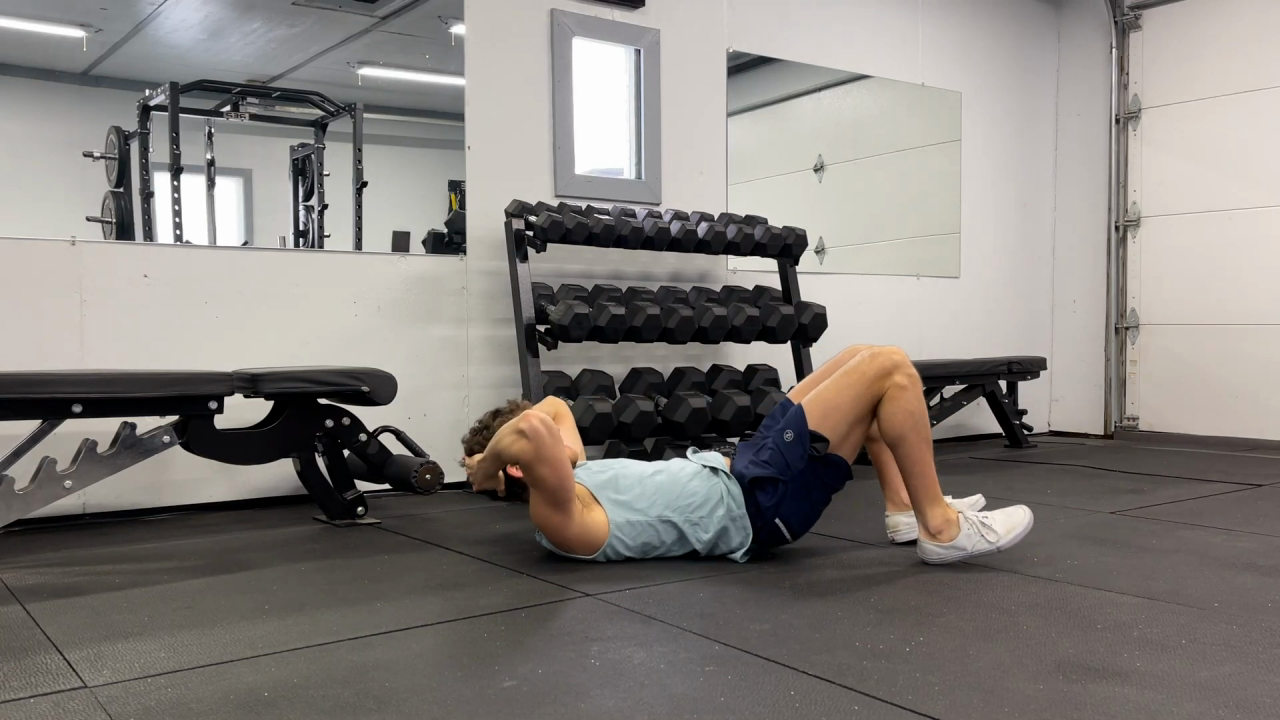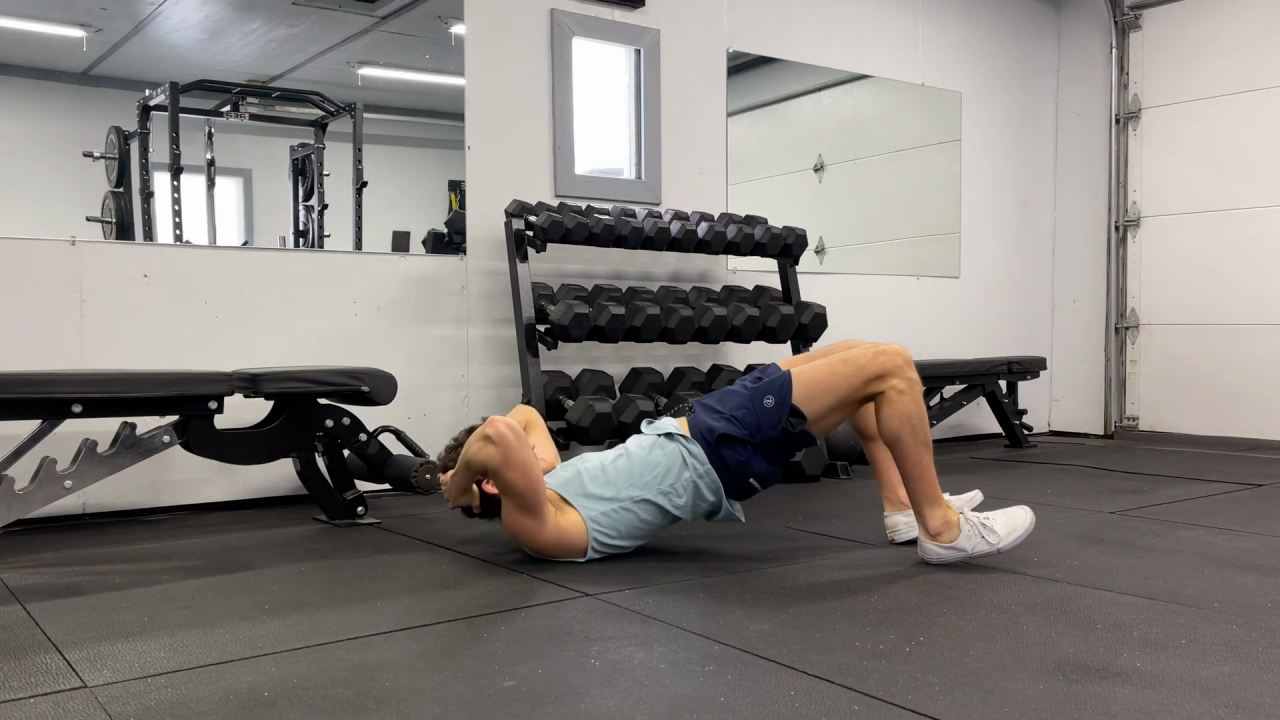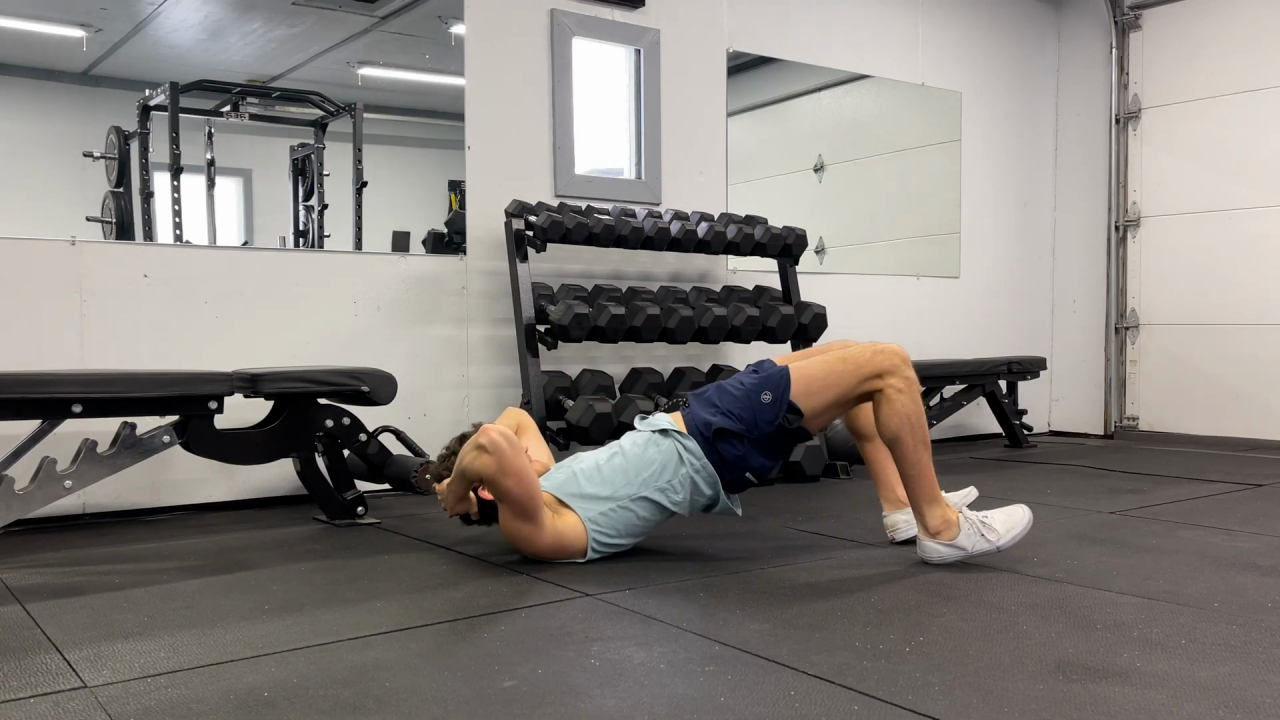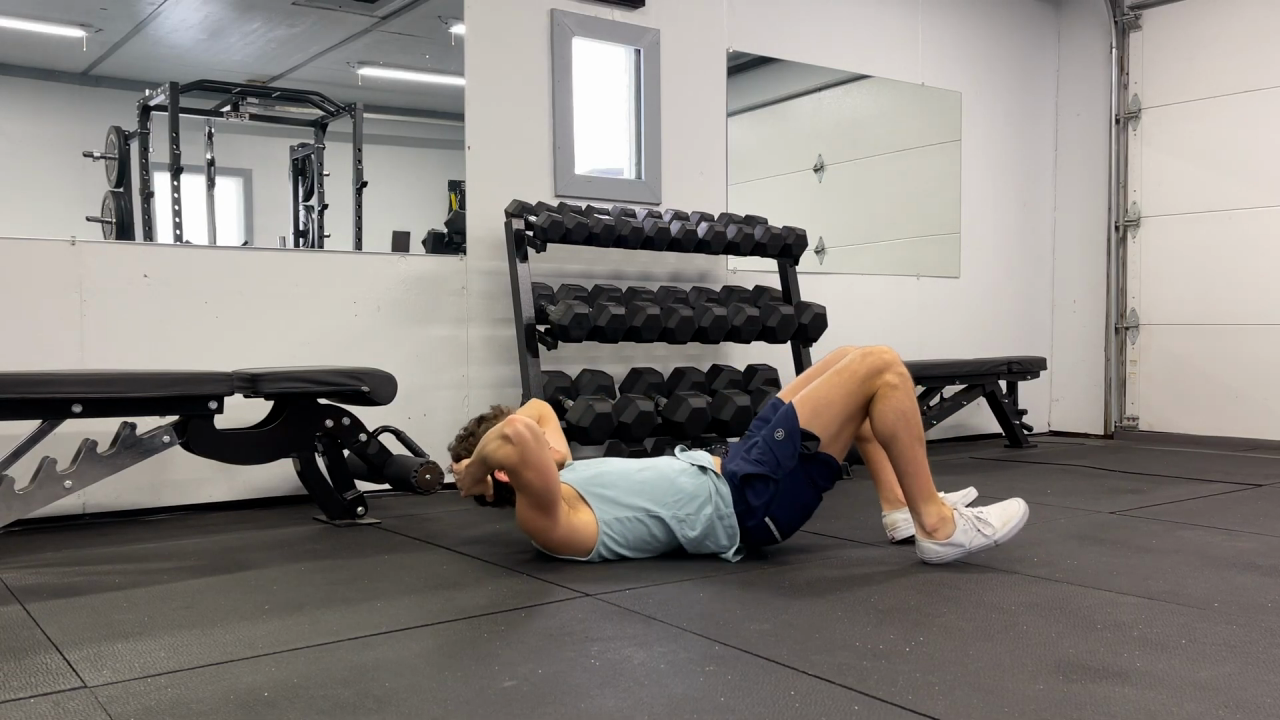
dt=0.3s
person 1, frame 1
left shoulder: (573, 485)
right shoulder: (560, 520)
left elbow: (555, 405)
right elbow: (531, 429)
left wrist: (504, 451)
right wrist: (486, 468)
left hip: (736, 473)
right hip: (758, 495)
left knee: (866, 360)
right knee: (893, 368)
left ankle: (907, 511)
right ankle: (943, 528)
person 1, frame 2
left shoulder: (549, 487)
right shoulder: (533, 525)
left elbow: (524, 413)
right elbow: (498, 435)
left wrist: (492, 475)
right wrist: (460, 481)
left hip: (709, 429)
right hip: (722, 447)
left knee: (858, 357)
right knee: (892, 368)
left ankle: (904, 509)
right ankle: (941, 530)
person 1, frame 3
left shoulder: (542, 490)
right shoulder: (530, 528)
left elbow: (514, 417)
right elbow: (490, 445)
right wrist: (456, 493)
left hip: (703, 424)
right hip: (719, 446)
left knee: (851, 356)
right knee: (891, 366)
left ankle: (903, 510)
right ankle: (940, 526)
person 1, frame 4
left shoulder: (561, 484)
right shoulder: (547, 521)
left elbow: (536, 408)
right elbow: (518, 433)
left wrist: (492, 454)
right wrist: (473, 471)
left hip: (732, 469)
right hip: (750, 495)
left knee: (851, 363)
right knee: (882, 369)
left ankle: (904, 509)
right ankle: (939, 527)
